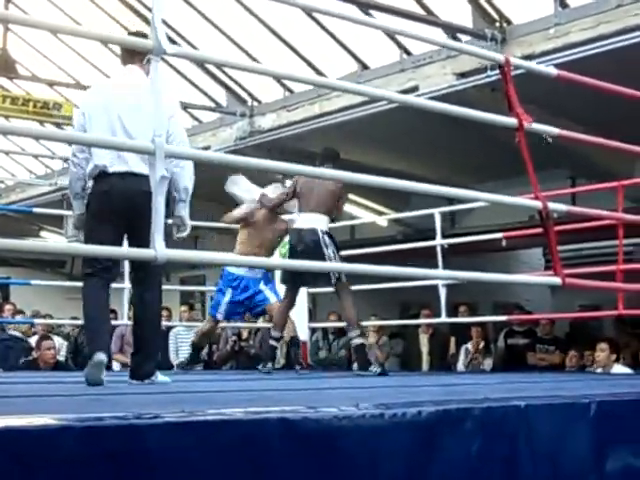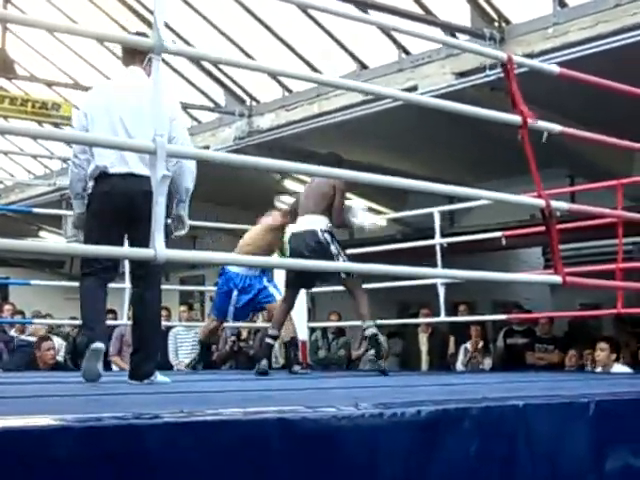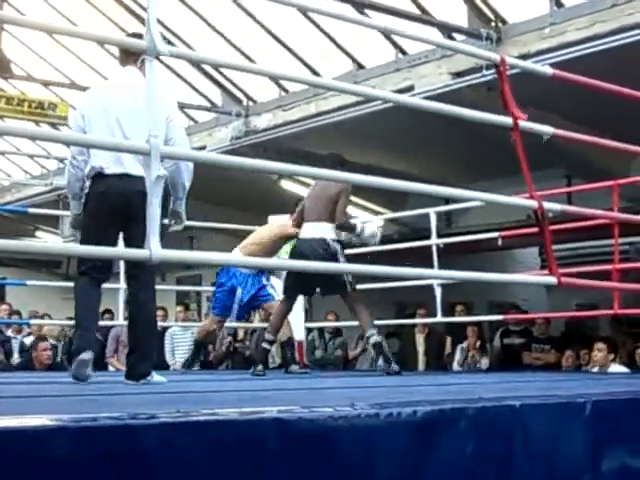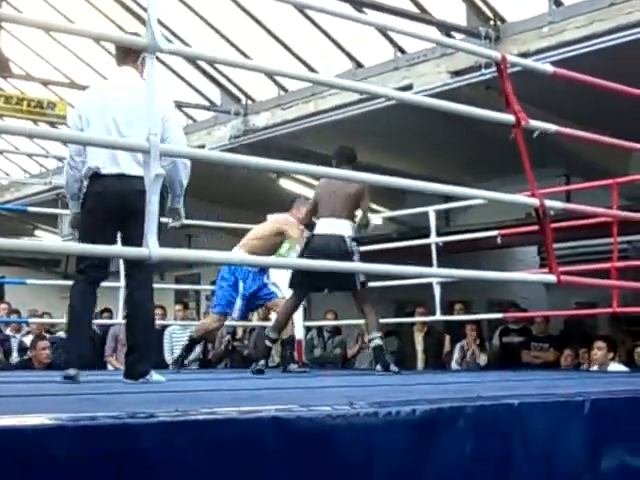
dt=0.1s
person 1, frame 1
left shoulder: (95, 95)
right shoulder: (162, 97)
left elbow: (78, 154)
right elbow: (179, 156)
left wrist: (78, 203)
right wrist: (181, 206)
left hip: (107, 189)
right hip: (147, 191)
left knee: (97, 272)
right knee: (147, 279)
left ankle: (98, 348)
right ankle: (144, 368)
person 1, frame 2
left shoulder: (96, 96)
right shoulder: (164, 98)
left elbow: (79, 154)
right elbow: (182, 156)
left wrist: (78, 203)
right wrist: (181, 205)
left hip: (107, 190)
right hip: (148, 192)
left knee: (95, 271)
right knee: (147, 278)
left ankle: (95, 339)
right ankle: (144, 368)
person 1, frame 3
left shoulder: (93, 96)
right shoulder: (160, 98)
left elbow: (77, 155)
right elbow: (180, 156)
left wrist: (75, 203)
right wrist: (179, 202)
left hip: (103, 190)
right hip: (144, 192)
left knee: (90, 272)
right knee: (141, 279)
left ankle: (83, 347)
right ankle: (140, 368)
person 1, frame 4
left shoulder: (90, 96)
right shoulder: (157, 97)
left elbow: (74, 156)
right elbow: (178, 155)
left wrist: (74, 203)
right wrist: (176, 199)
left hip: (100, 190)
right hip: (141, 192)
left knee: (88, 273)
right knee: (139, 279)
left ankle: (74, 356)
right ankle: (138, 367)
person 2, frame 1
left shoulder: (300, 179)
right shoulder: (339, 182)
left elbow: (273, 204)
right elbow: (334, 215)
left wrist: (260, 197)
left hip: (297, 235)
right hip: (318, 234)
left knee: (289, 296)
right knee: (343, 292)
left ankle: (269, 358)
right ankle: (361, 359)
person 2, frame 2
left shoulder: (310, 184)
right shoulder: (339, 181)
right elbow: (337, 220)
right wrist: (352, 220)
left hip: (296, 238)
right hip: (317, 235)
left knee: (288, 298)
right knee: (355, 287)
left ankle: (264, 357)
right ankle: (375, 344)
person 2, frame 3
left shoulder: (314, 188)
right shoulder: (343, 185)
left elbow: (296, 221)
right elbow: (340, 221)
right wrist: (357, 225)
left hip: (303, 245)
right hip: (325, 244)
left knee: (286, 305)
right knee: (356, 303)
left ankle: (261, 362)
right ankle: (382, 358)
person 2, frame 4
left shoulder: (322, 183)
right shoulder: (362, 182)
left elbow: (306, 218)
right elbow: (365, 221)
right wrist: (360, 223)
left hip: (316, 241)
right hip: (341, 242)
left knee: (294, 299)
right knee: (363, 300)
left ankle: (263, 357)
right ankle: (380, 358)
person 3, frame 1
left shoulder: (283, 225)
right shoulder: (253, 215)
right elbow: (229, 219)
right wrist: (249, 206)
left hip: (259, 276)
right hip: (234, 276)
left knee: (278, 310)
right knee: (211, 325)
right ankle: (193, 358)
person 3, frame 2
left shoulder: (281, 228)
right shoulder: (273, 221)
left hip: (258, 274)
right hip: (235, 274)
left knee: (278, 308)
right knee: (215, 322)
left ankle: (295, 362)
person 3, frame 3
left shoulder: (286, 226)
right shoulder: (288, 225)
left hip: (255, 273)
right hip: (236, 271)
right knee: (215, 322)
right ankle: (194, 358)
person 3, frame 4
left shoulder: (285, 223)
right shoulder: (287, 222)
right elbow: (301, 244)
left hip: (256, 272)
right hip: (238, 270)
left knee: (283, 307)
right knee: (215, 322)
left ankle: (289, 361)
right ankle: (184, 355)
